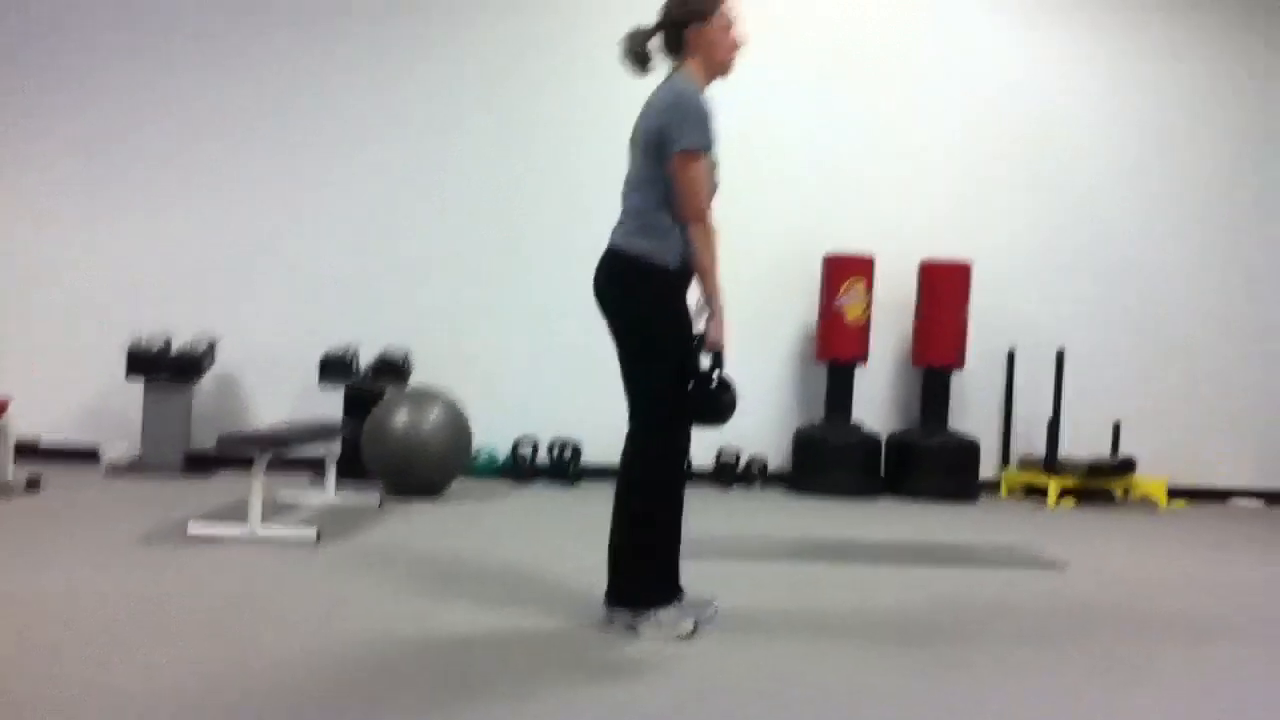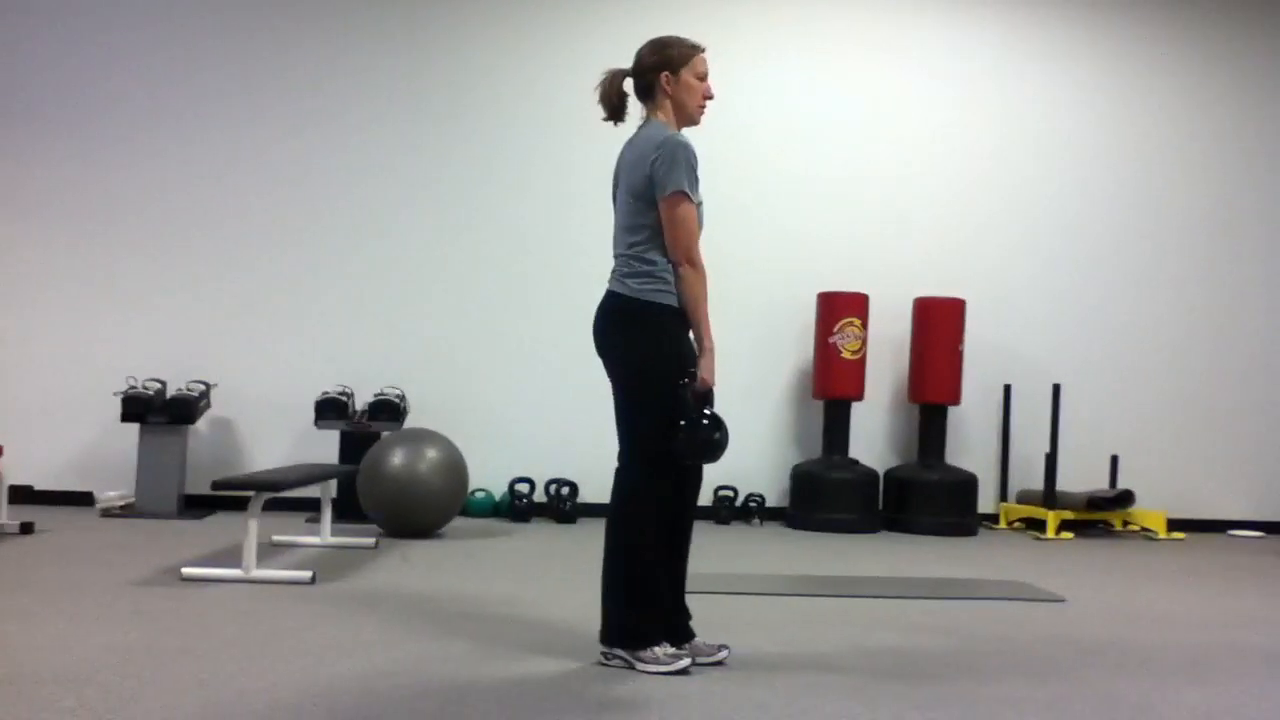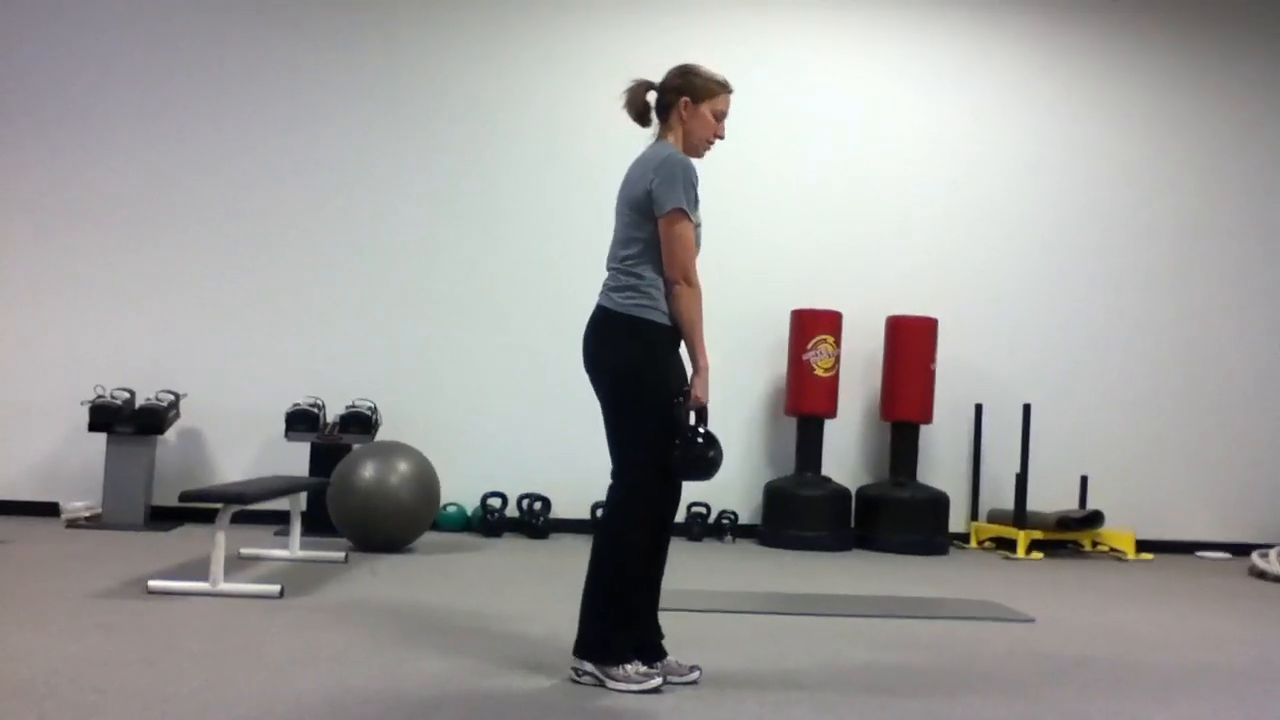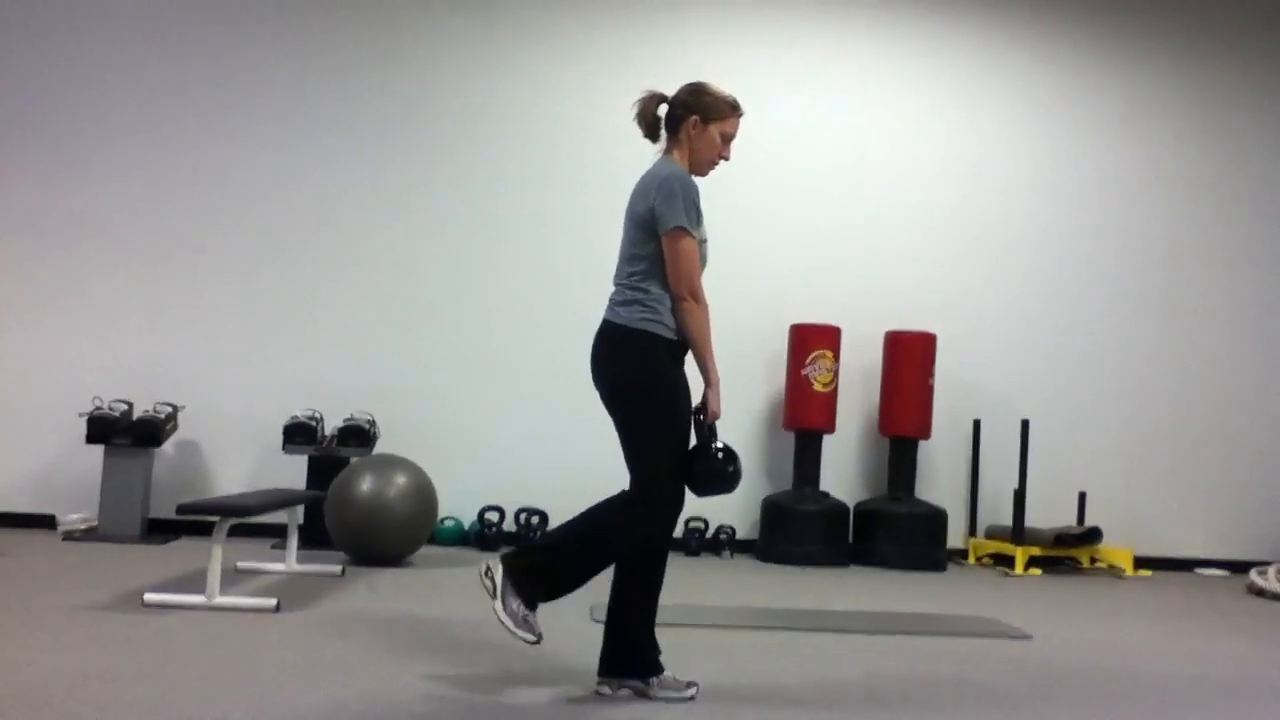
dt=0.7s
person 1, frame 1
left shoulder: (671, 96)
right shoulder: (686, 103)
right elbow: (694, 219)
left wrist: (683, 297)
right wrist: (714, 311)
left hip: (637, 277)
right hip: (645, 284)
left knee: (665, 431)
right knee: (661, 433)
left ankle: (657, 589)
right ankle: (635, 597)
person 1, frame 2
left shoulder: (638, 147)
right shoulder: (672, 149)
right elbow: (685, 261)
left wrist: (688, 346)
right wrist: (705, 349)
left hip: (630, 320)
right hip: (650, 327)
left knee: (672, 474)
right knee: (647, 476)
left ankle: (667, 628)
right ankle: (628, 636)
person 1, frame 3
left shoulder: (649, 164)
right shoulder: (673, 167)
right elbow: (681, 280)
left wrist: (680, 362)
right wrist: (700, 366)
left hip: (623, 338)
right hip: (636, 344)
left knee: (653, 491)
right knee: (640, 491)
left ankle: (638, 646)
right ankle: (600, 650)
person 1, frame 4
left shoulder: (660, 181)
right shoulder: (676, 183)
right elbow: (687, 295)
left wrist: (696, 377)
right wrist: (711, 381)
left hip: (634, 353)
right hip: (641, 356)
left knee: (656, 500)
right knee: (654, 497)
left ankle: (629, 667)
right ankle: (520, 574)
